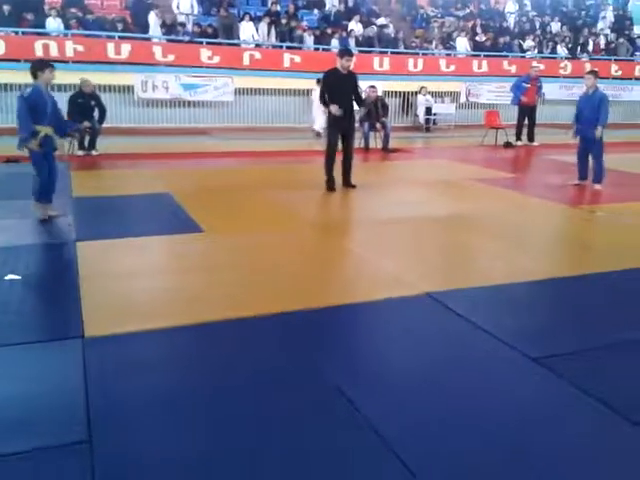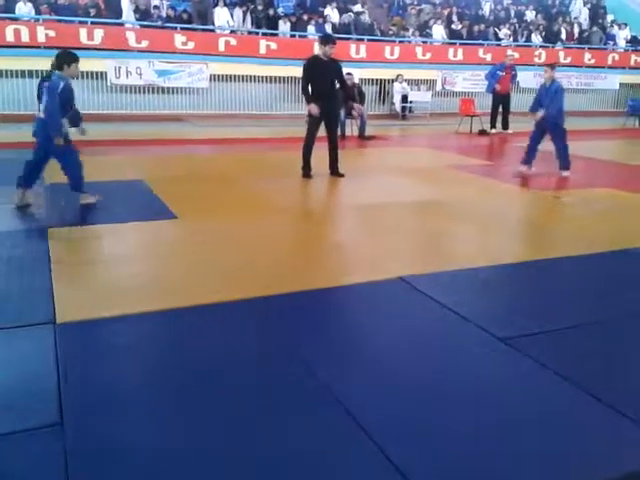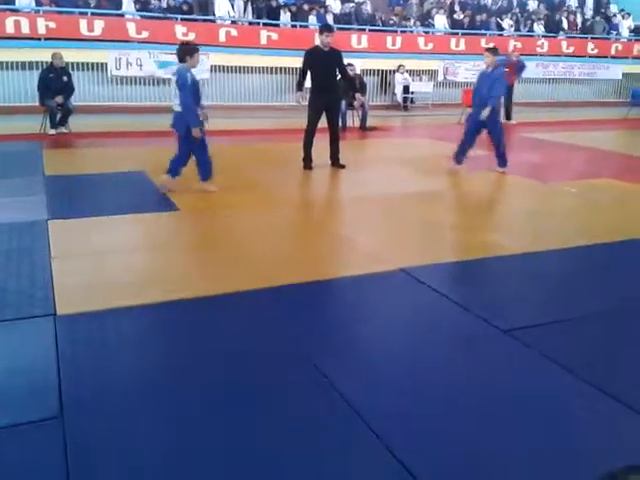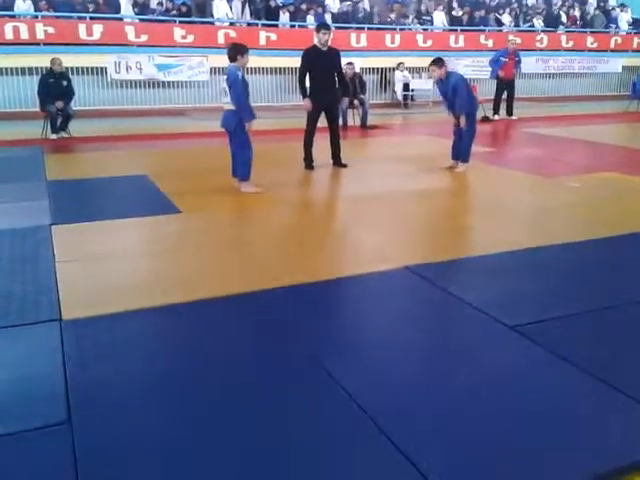
dt=1s
person 1, frame 1
left shoulder: (48, 96)
right shoulder: (29, 93)
left elbow: (57, 118)
right elbow: (23, 117)
left wrist: (69, 131)
right wrist: (30, 137)
left hip: (47, 139)
right hip: (36, 141)
left knee: (50, 174)
right knee: (44, 174)
left ankle: (44, 207)
right ankle: (40, 206)
person 1, frame 2
left shoulder: (62, 83)
right shoulder: (57, 84)
left elbow: (68, 108)
right elbow: (52, 111)
left wrist: (77, 123)
right wrist: (57, 134)
left hip: (48, 128)
right hip: (51, 129)
left knee: (37, 161)
right knee: (71, 161)
left ankle: (21, 194)
right ankle: (81, 195)
person 1, frame 3
left shoulder: (180, 72)
right shoulder: (186, 75)
right elbow: (188, 102)
left wrist: (199, 109)
right wrist: (195, 125)
left hip: (183, 117)
right hip: (188, 120)
left knee: (185, 151)
right knee: (201, 151)
left ankle: (169, 177)
right ankle: (206, 182)
person 1, frame 4
left shoulder: (230, 72)
right shoulder: (236, 74)
right elbow: (240, 100)
left wrist: (245, 118)
right wrist: (247, 119)
left hip: (231, 116)
right hip: (236, 118)
left knee: (238, 149)
right knee: (244, 150)
left ankle: (238, 179)
right ankle: (244, 183)
person 2, frame 1
left shoulder: (352, 76)
right shoulder: (329, 75)
left elbow: (356, 94)
right elbow: (322, 95)
left wrist: (362, 106)
right wrist: (329, 106)
left hip: (349, 118)
right hip: (334, 118)
left knee: (348, 150)
right knee: (331, 149)
left ankle: (346, 179)
right ankle: (330, 181)
person 2, frame 2
left shoulder: (335, 64)
right shoulder: (311, 63)
left elbow: (343, 84)
right elbow: (304, 85)
left wrist: (353, 102)
right wrist: (310, 103)
left hip: (332, 106)
right hip: (316, 106)
left knee: (333, 138)
right knee: (310, 138)
left ankle: (334, 168)
right ankle: (306, 169)
person 2, frame 3
left shoulder: (336, 53)
right shoulder: (311, 53)
left elbow: (344, 74)
right elbow: (303, 72)
left wrist: (356, 91)
right wrist: (299, 90)
left hip: (334, 97)
right hip: (316, 97)
left knee: (334, 130)
right knee: (311, 129)
left ankle: (335, 159)
right ankle: (307, 160)
person 2, frame 4
left shoulder: (335, 53)
right shoulder: (308, 53)
left elbow: (340, 75)
right elbow: (302, 76)
left wrist: (345, 94)
right wrist: (305, 97)
left hip: (332, 97)
right hip: (315, 97)
left knee: (335, 129)
right knee: (310, 129)
left ankle: (336, 159)
right ankle: (308, 160)
person 3, frame 1
left shoulder: (601, 96)
right shoulder: (583, 96)
left elbow: (604, 114)
left wrist: (600, 127)
right wrist: (575, 126)
left hip: (595, 132)
right hip: (583, 131)
left knee: (597, 157)
right knee: (581, 156)
left ankle: (597, 182)
right ankle: (582, 179)
person 3, frame 2
left shoulder: (558, 87)
right shoulder: (542, 87)
left elbow: (556, 104)
right elbow: (537, 101)
left wrist: (543, 113)
right wrist: (532, 112)
left hip: (555, 120)
right hip: (542, 118)
left knee: (560, 144)
right knee: (533, 141)
left ankle: (565, 168)
right ankle: (526, 165)
person 3, frame 3
left shoulder: (499, 74)
right shoulder: (482, 74)
left elbow: (497, 93)
left wrist: (488, 109)
right wrist: (474, 107)
left hip: (491, 112)
right hip: (477, 111)
left knee: (497, 139)
right knee: (468, 136)
left ankle: (502, 164)
right ankle: (458, 160)
person 3, frame 4
left shoulder: (456, 79)
right shoulder: (440, 81)
left elbow: (461, 100)
right elbow: (447, 99)
left wrist: (462, 117)
right wrist: (453, 115)
left hip: (468, 108)
right hip: (457, 107)
left knee: (467, 134)
right knee: (457, 134)
left ankle: (463, 162)
right ankle: (455, 160)
